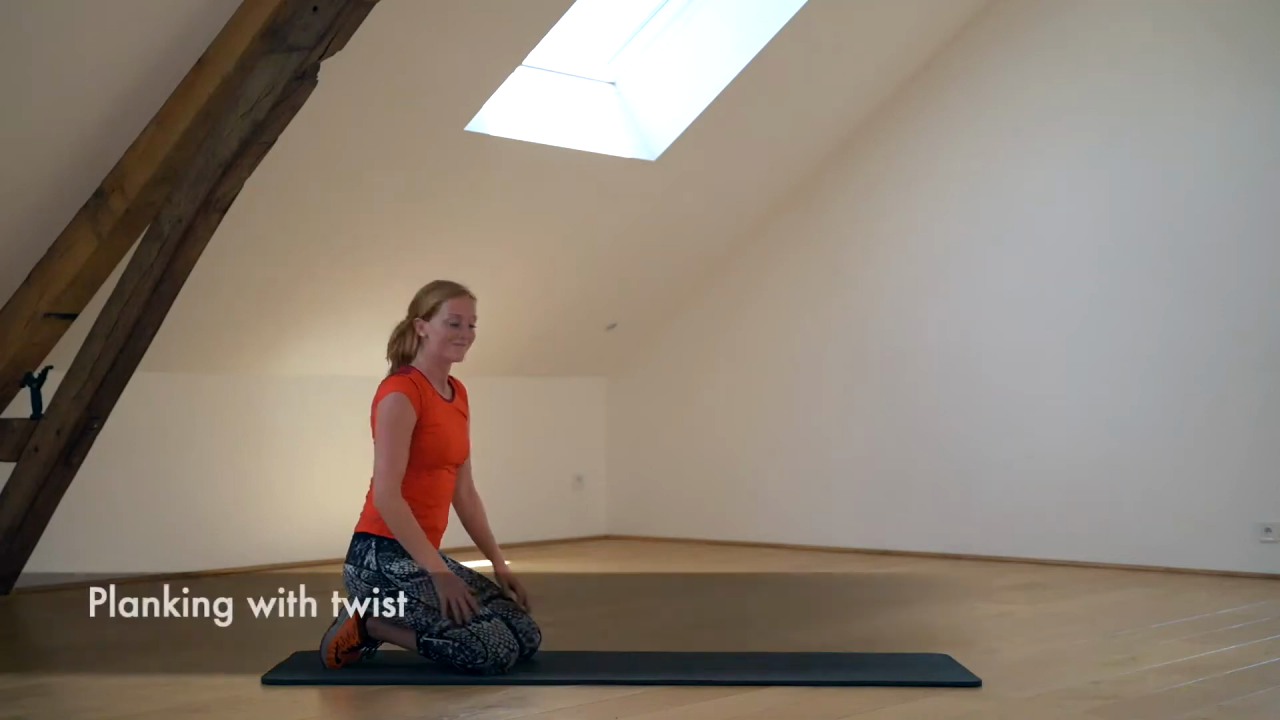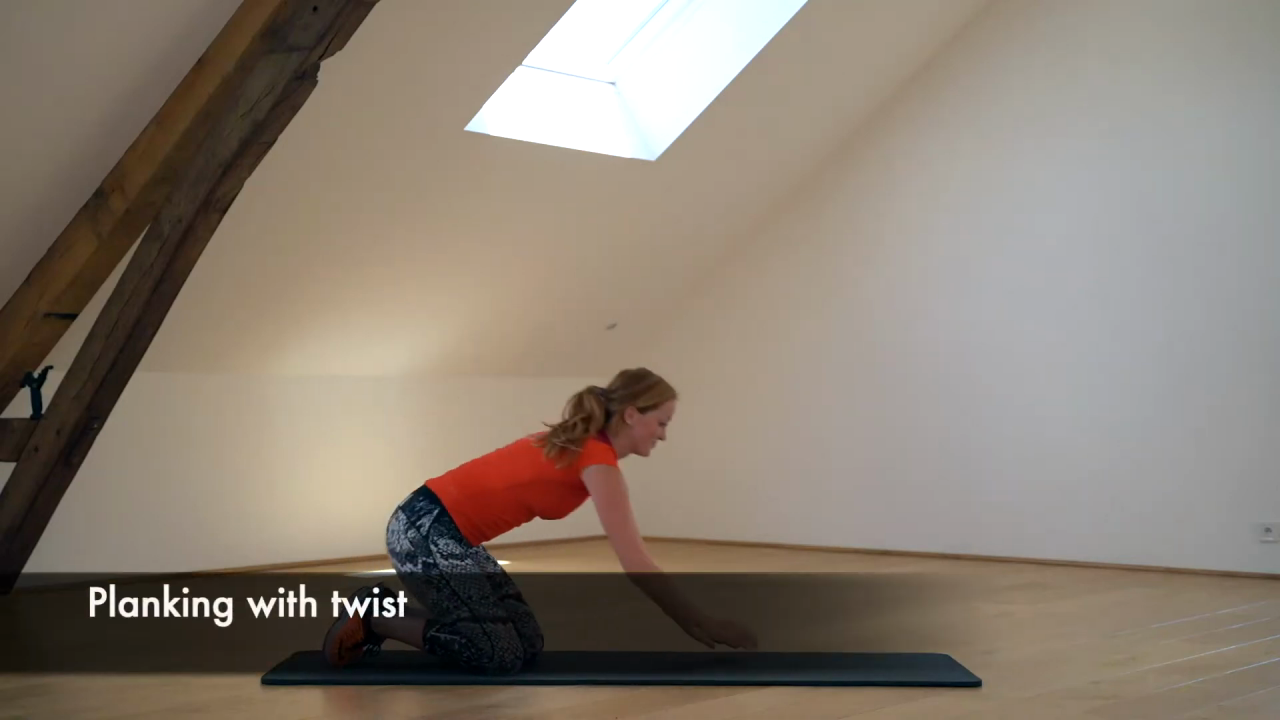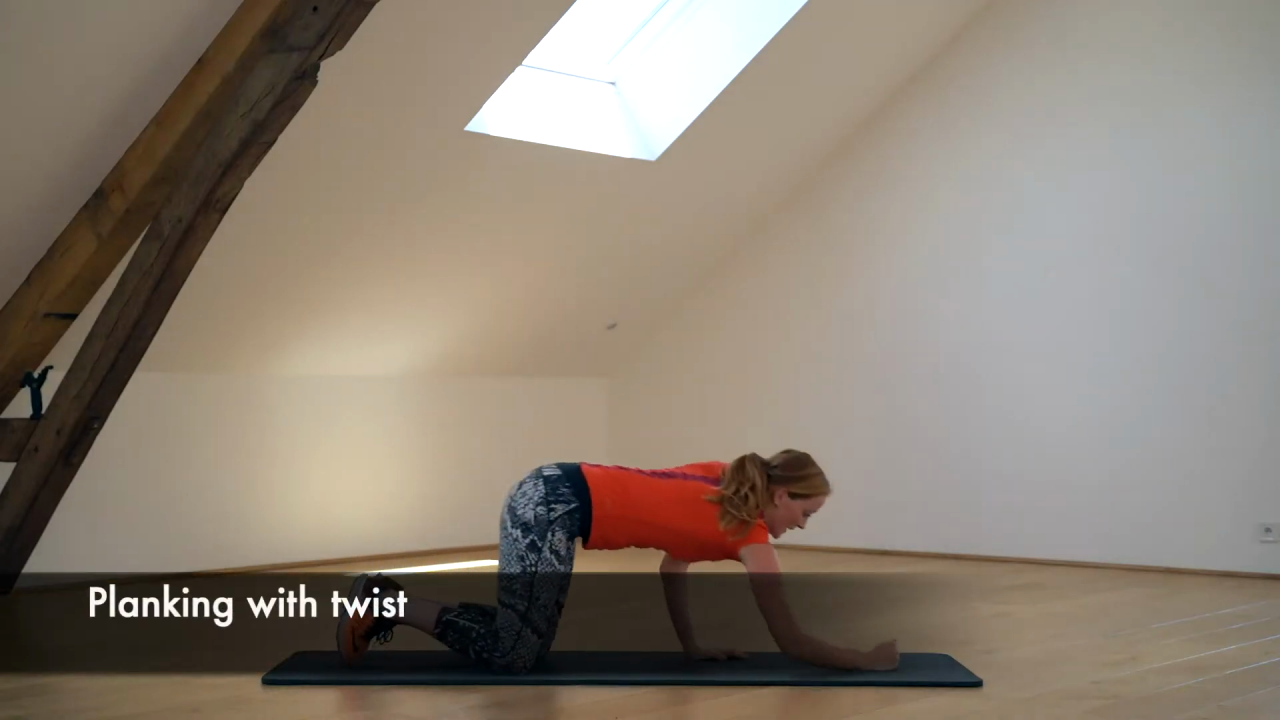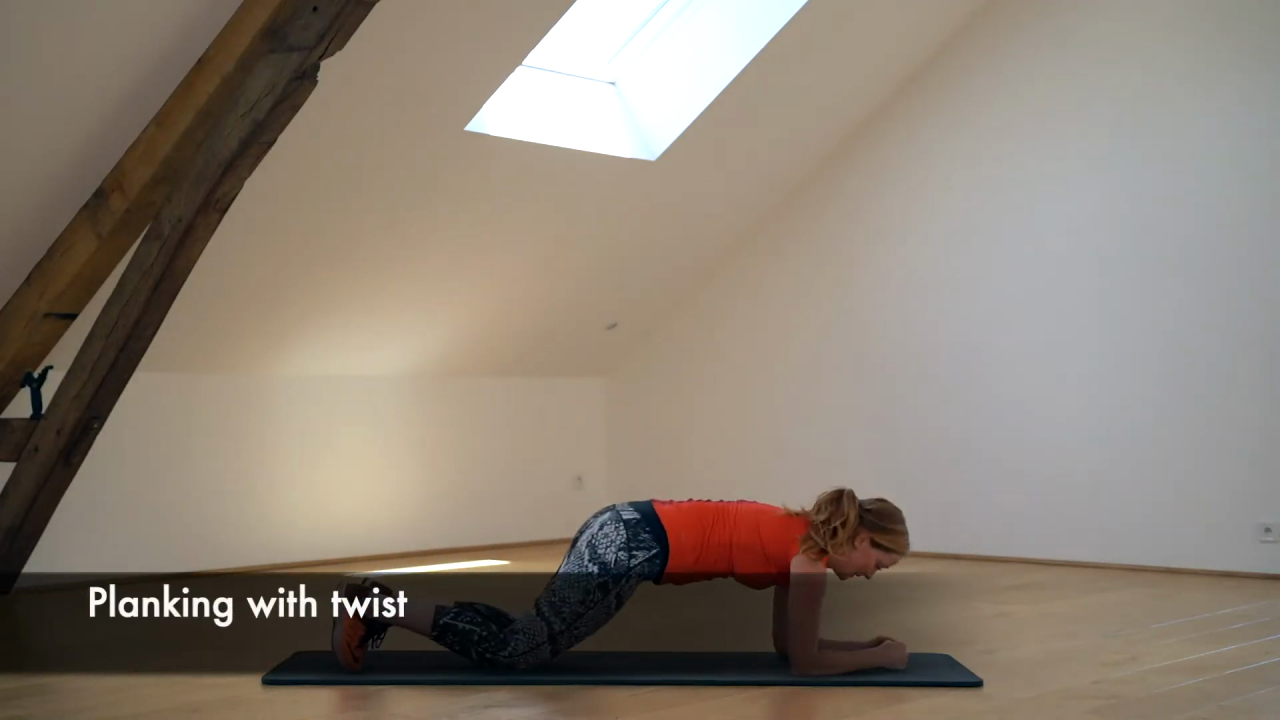
dt=0.5s
person 1, frame 1
left shoulder: (456, 395)
right shoulder: (401, 393)
left elbow: (463, 491)
right elbow: (386, 494)
left wrist: (499, 565)
right wrist: (440, 572)
left hip: (421, 557)
right hip: (384, 559)
left knee: (526, 637)
right knee: (494, 651)
left ankle: (386, 622)
right ankle: (369, 626)
person 1, frame 2
left shoulder: (592, 450)
right shoulder: (599, 460)
left elbow: (634, 557)
right elbow: (634, 565)
left wrist: (693, 621)
right wrist: (705, 622)
left hip: (445, 533)
right hip: (424, 532)
left knee: (525, 640)
right knee: (501, 653)
right ankle: (376, 618)
person 1, frame 3
left shoulder: (718, 481)
right shoulder: (750, 531)
left elbow: (672, 555)
right elbow: (793, 645)
left wrist: (689, 643)
right wrist: (870, 657)
left hip: (546, 490)
right hip: (550, 509)
left knee: (524, 635)
right knee: (510, 653)
left ankle: (387, 601)
right ankle: (387, 604)
person 1, frame 4
left shoulder: (796, 536)
right shoulder: (811, 553)
left elbow: (787, 641)
right elbow: (805, 661)
left wrist: (868, 644)
right wrist: (881, 658)
left hip: (624, 527)
right hip: (630, 547)
left knee: (528, 634)
right knee: (517, 649)
left ankle: (383, 605)
right ankle: (382, 604)
